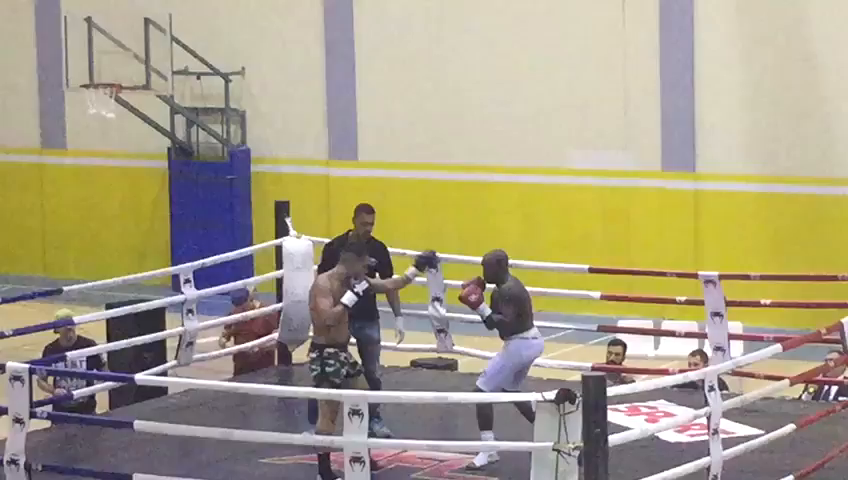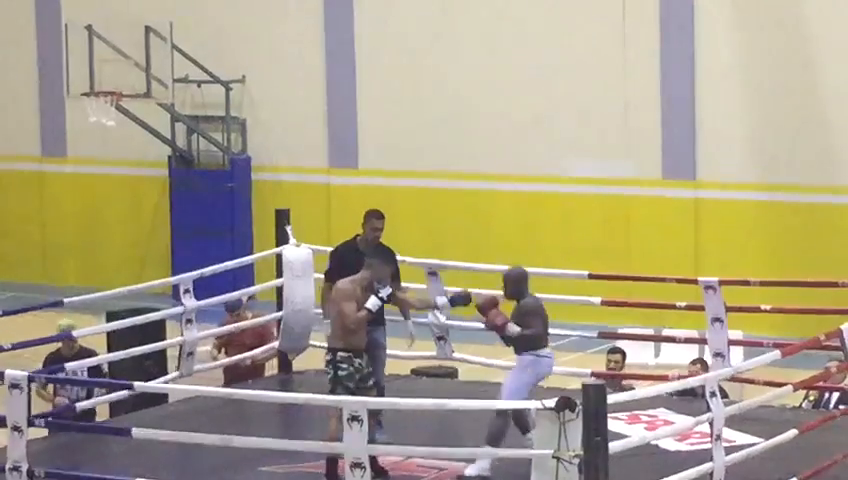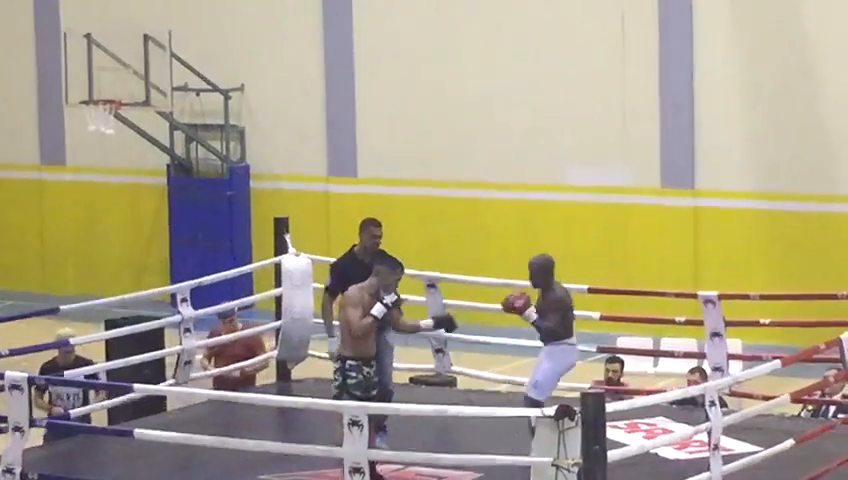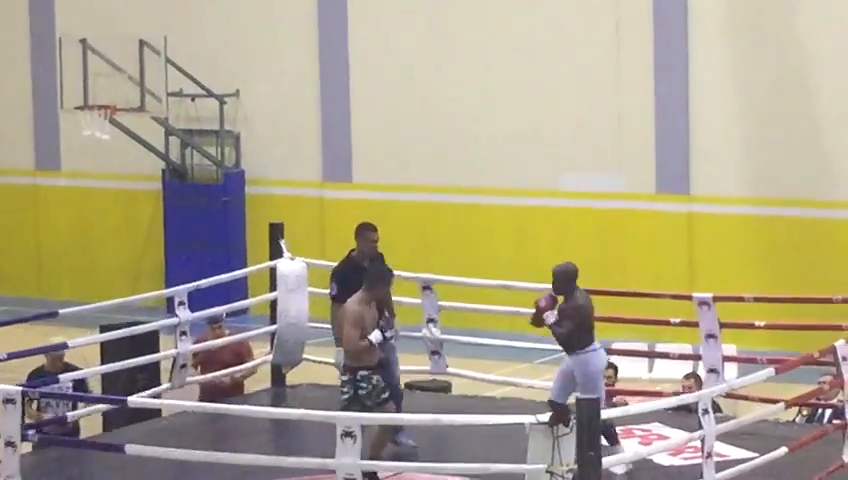
dt=0.2s
person 1, frame 1
left shoulder: (379, 249)
right shoulder: (334, 247)
left wrist: (398, 317)
left hip: (368, 319)
left knee: (372, 373)
left ankle: (374, 419)
right ankle: (315, 423)
person 1, frame 2
left shoulder: (387, 254)
right shoulder: (342, 253)
left elbow: (396, 289)
right elbow: (327, 287)
left wrist: (408, 320)
right wrist: (329, 321)
left hip: (376, 324)
left knee: (377, 380)
left ankle: (375, 426)
person 1, frame 3
right shoulder: (343, 265)
right elbow: (328, 300)
right wrist: (331, 337)
left hip: (381, 329)
left knee: (385, 384)
left ankle: (379, 431)
person 1, frame 4
left shoulder: (378, 260)
right shoulder: (343, 271)
right elbow: (336, 310)
left wrist: (393, 317)
right wrist: (339, 347)
left knee: (393, 383)
left ankle: (396, 431)
person 2, frame 1
left shoulder: (354, 281)
right shoulder: (323, 283)
left elbow: (388, 285)
right elbow: (328, 319)
left wrist: (416, 268)
right wrist: (353, 294)
left hip: (341, 351)
right hip: (324, 354)
right knee: (330, 410)
person 2, frame 2
left shoulder: (379, 289)
right shoulder: (344, 288)
left elbow: (413, 303)
right elbow: (353, 323)
left wrist: (447, 301)
right wrist: (377, 300)
left hip: (360, 355)
right hip: (340, 358)
left ankle: (369, 460)
person 2, frame 3
left shoulder: (384, 297)
right shoulder: (354, 294)
left elbow: (401, 325)
right elbow: (356, 330)
left wrist: (433, 323)
right wrist: (382, 307)
left hip: (369, 364)
right hip: (349, 365)
left knee: (372, 419)
person 2, frame 4
left shoulder: (371, 305)
right shoulder: (353, 310)
right elbow: (351, 348)
left wrist: (378, 354)
right wrist: (379, 335)
left hip: (373, 373)
right hip: (357, 377)
left knee: (390, 423)
person 3, frame 1
left shoulder: (506, 290)
right shoulder: (509, 287)
left elbow: (504, 323)
right elbow: (495, 322)
left wrist: (480, 307)
right wrist: (478, 302)
left hip: (519, 345)
right hip: (531, 342)
left knee: (481, 390)
right knee: (509, 391)
left ankle: (488, 450)
person 3, frame 2
left shoulder: (529, 306)
right shoulder: (523, 305)
left elbow: (537, 336)
right elbow: (509, 340)
left wrist: (509, 328)
right wrist: (496, 324)
left hip: (534, 361)
right hip: (532, 360)
left knee: (503, 410)
right knee: (510, 401)
right ankle: (533, 441)
person 3, frame 3
left shoulder: (557, 297)
right shoulder: (548, 292)
left elbow: (551, 330)
left wrist: (528, 313)
right wrist: (527, 311)
left hip: (560, 351)
right hip: (552, 350)
left knee: (533, 401)
right knee: (532, 398)
person 3, frame 4
left shoulder: (578, 305)
right shoulder: (573, 296)
left elbow: (562, 338)
right elbow: (562, 323)
left wrist: (546, 317)
right wrist: (546, 316)
left hip: (587, 359)
right hip: (576, 358)
right knee: (555, 402)
